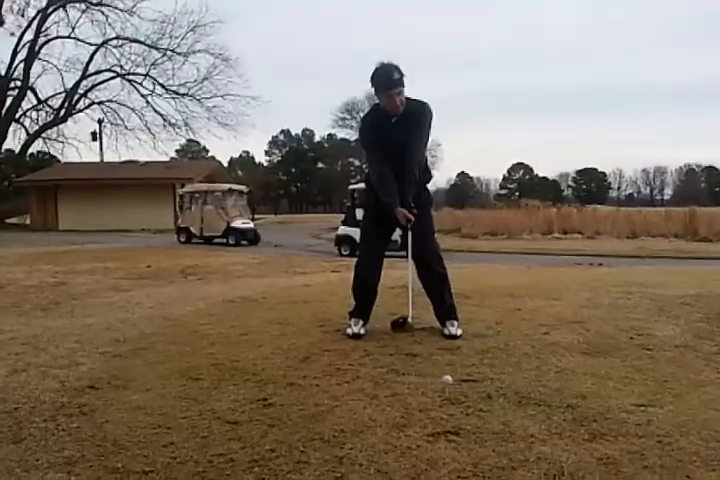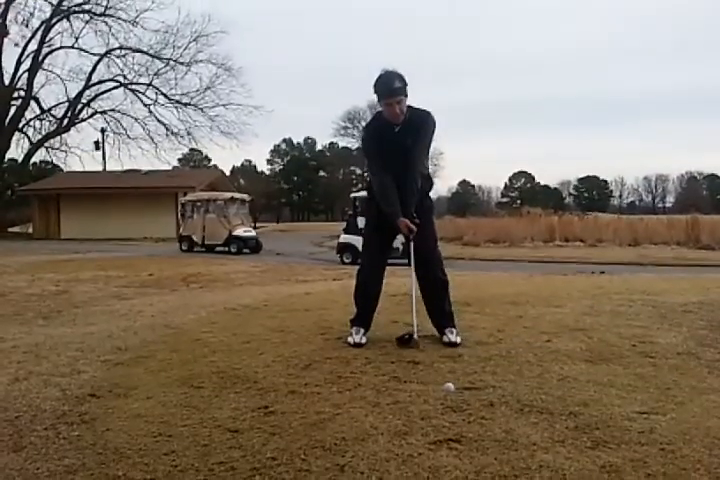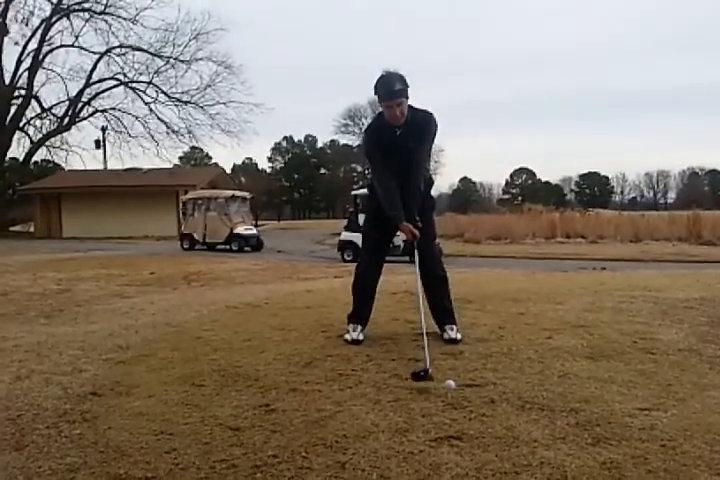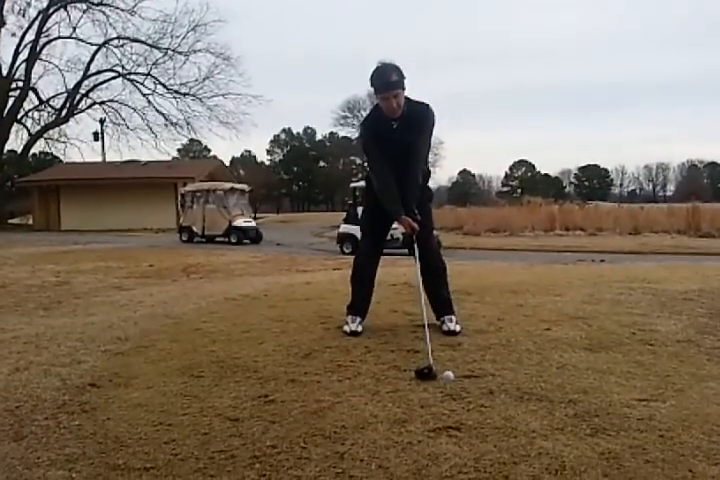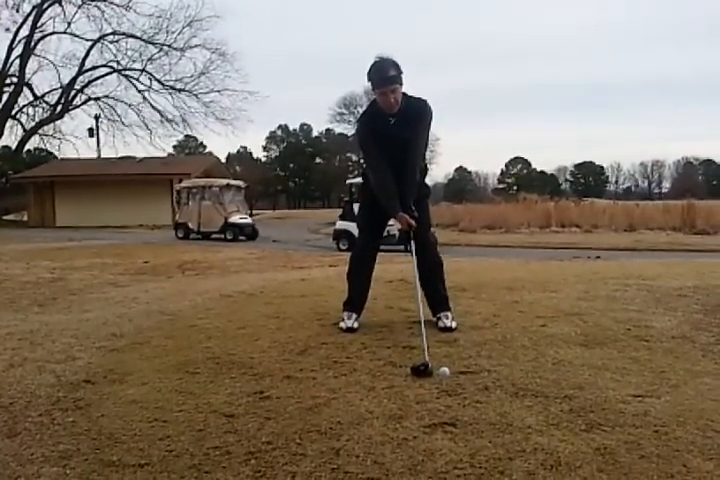
dt=1s
person 1, frame 1
left shoulder: (421, 112)
right shoulder: (370, 123)
left elbow: (414, 159)
right elbow: (378, 168)
left wrist: (406, 201)
right wrist: (394, 206)
left hip: (415, 191)
right hip: (380, 194)
left knee: (427, 253)
right knee: (369, 253)
left ankle: (448, 316)
right ankle: (359, 316)
person 1, frame 2
left shoulder: (424, 121)
right shoulder: (372, 131)
left elbow: (416, 168)
right elbow: (380, 176)
left wrist: (408, 211)
right wrist: (396, 216)
left hip: (417, 199)
right hip: (382, 202)
left knee: (430, 261)
right knee: (371, 261)
left ankle: (446, 325)
right ankle: (360, 324)
person 1, frame 3
left shoulder: (425, 122)
right shoulder: (373, 133)
left elbow: (418, 170)
right elbow: (383, 180)
left wrist: (411, 216)
right wrist: (399, 221)
left hip: (418, 198)
right hip: (383, 200)
left knee: (430, 258)
right knee: (369, 258)
left ankle: (447, 322)
right ankle: (356, 322)
person 1, frame 4
left shoulder: (423, 114)
right shoulder: (370, 125)
left elbow: (417, 163)
right elbow: (380, 173)
left wrist: (409, 208)
right wrist: (398, 214)
left hip: (415, 190)
right hip: (380, 192)
left knee: (428, 248)
right knee: (368, 249)
left ankle: (445, 313)
right ankle: (355, 313)
person 1, frame 5
left shoulder: (420, 110)
right shoulder: (367, 121)
left elbow: (414, 160)
right elbow: (377, 169)
left wrist: (407, 204)
right wrist: (395, 211)
left hip: (413, 186)
right hip: (377, 188)
left knee: (425, 244)
right knee: (365, 244)
left ankle: (442, 309)
right ankle: (352, 309)
